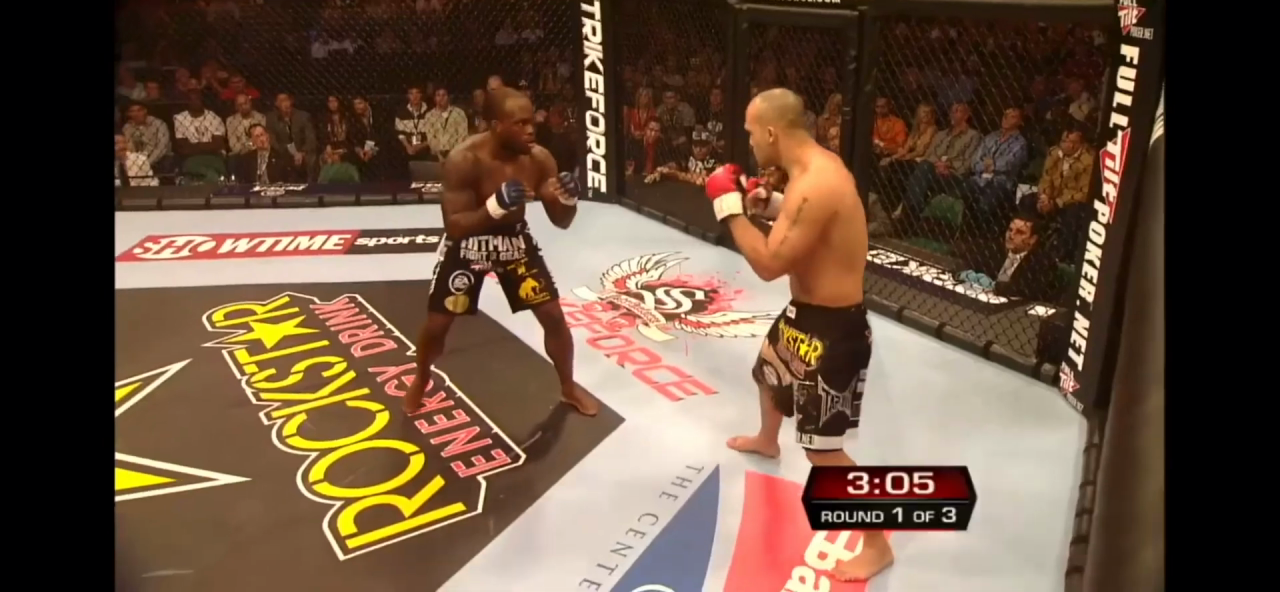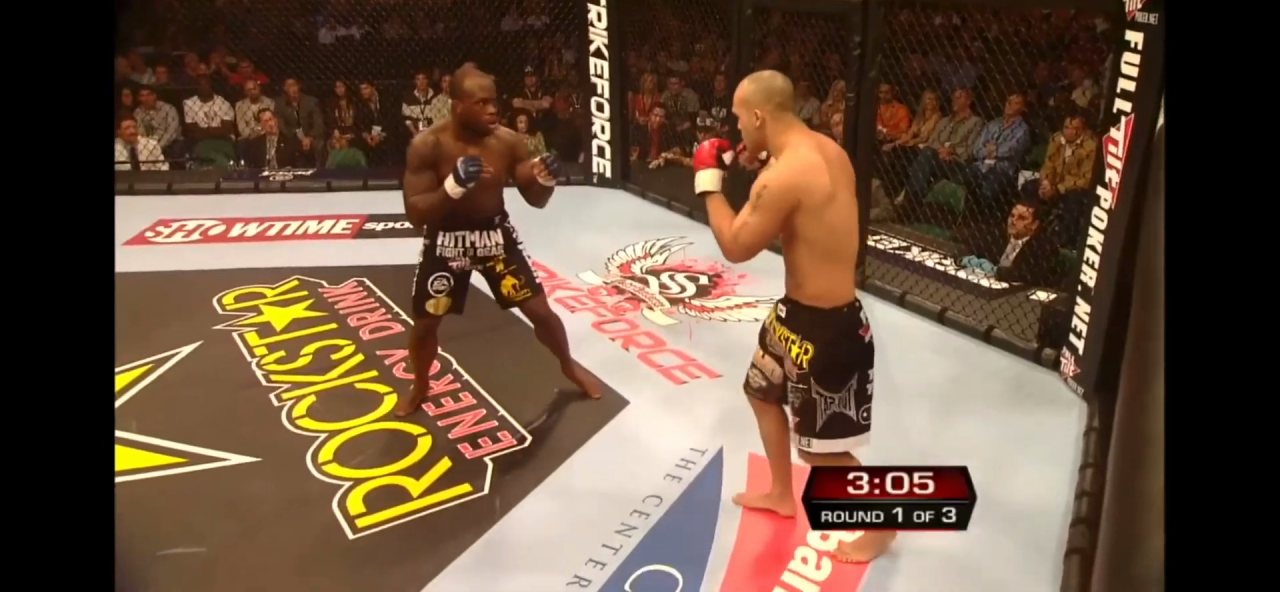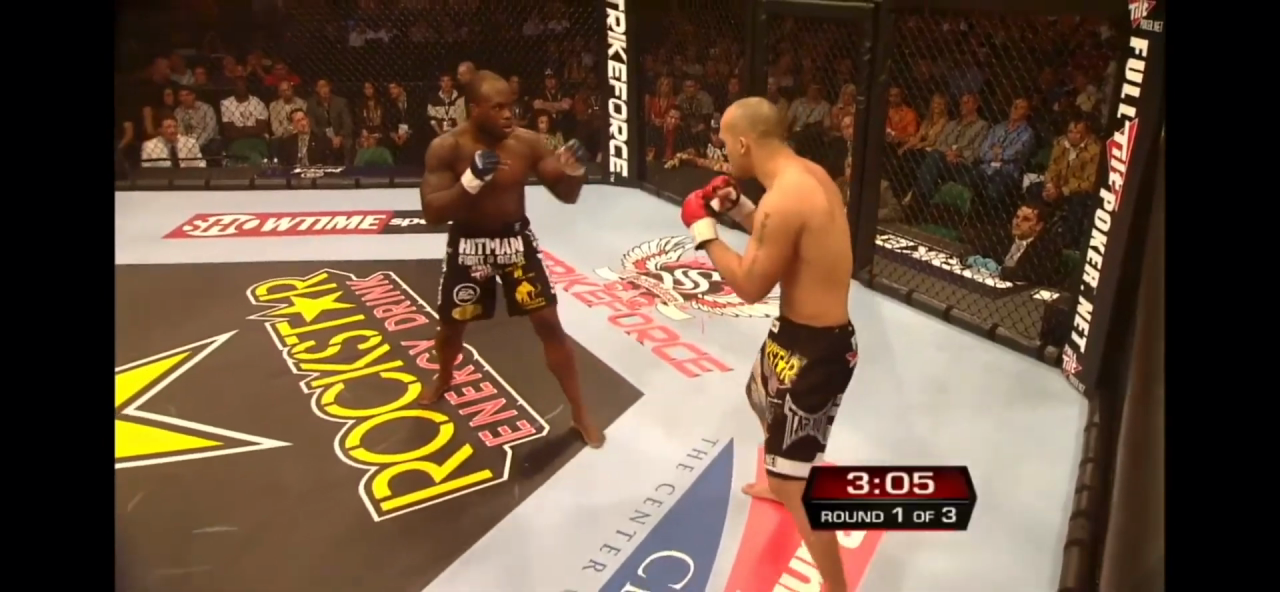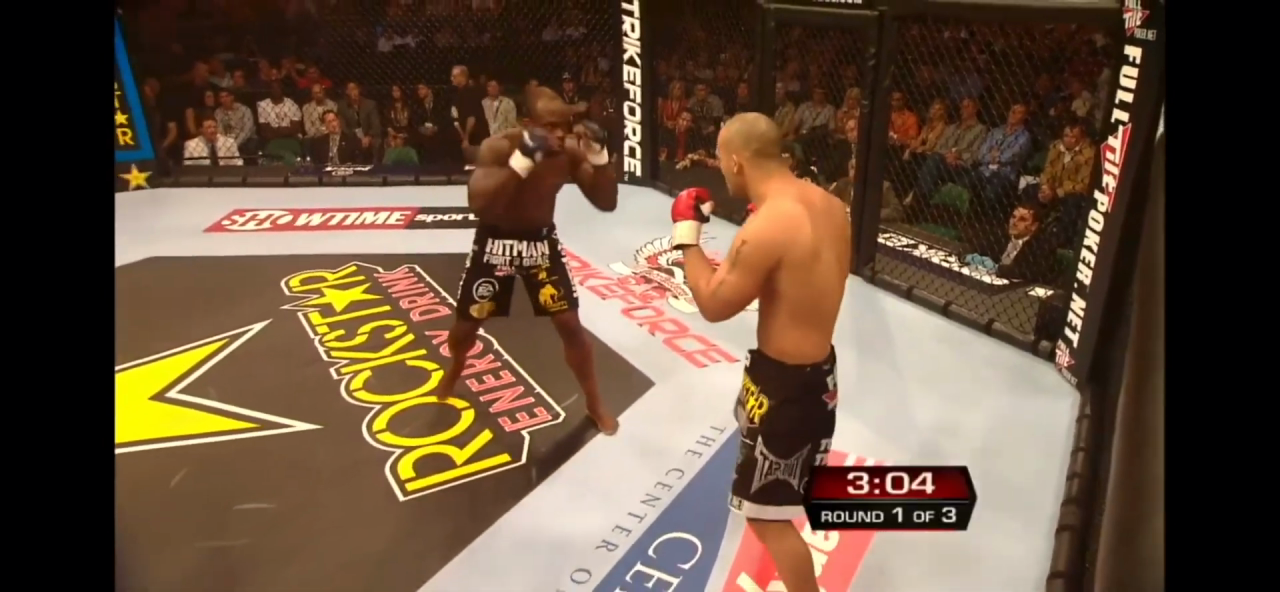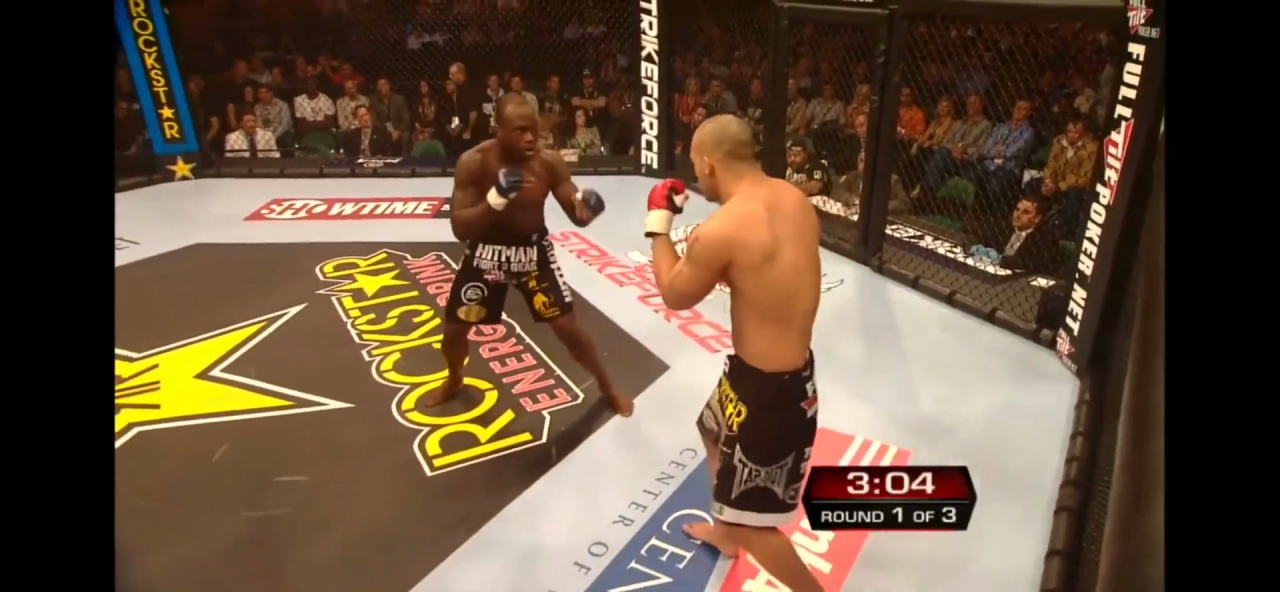
dt=0.3s
person 1, frame 1
left shoulder: (813, 188)
right shoulder: (820, 167)
left elbow: (768, 264)
left wrist: (728, 205)
right wrist: (769, 203)
left hip: (831, 327)
right hip: (807, 313)
left knee: (820, 447)
right knee: (770, 379)
left ankle: (877, 546)
right ankle: (767, 440)
person 1, frame 2
left shoulder: (785, 176)
right shoulder: (825, 149)
left elbow: (735, 247)
left wrist: (708, 181)
right wrist: (765, 167)
left hip: (823, 325)
right hip: (801, 309)
left knee: (821, 449)
right knee: (761, 392)
left ankle: (879, 528)
right ankle: (782, 494)
person 1, frame 3
left shoulder: (784, 200)
right shoulder: (808, 174)
left elbow: (750, 285)
left wrist: (703, 230)
right wrist: (739, 209)
left hip: (814, 347)
right hip: (800, 334)
left knee: (795, 481)
right knee: (769, 405)
right ankle: (778, 482)
person 1, frame 4
left shoulder: (764, 231)
right shoulder: (826, 203)
left elbow: (714, 306)
left wrist: (686, 234)
left hip: (787, 380)
right hip: (813, 366)
left knee: (766, 517)
right knee: (753, 426)
right ankle: (795, 482)
person 1, frame 5
left shoulder: (721, 230)
right shoulder: (794, 200)
left elbow: (674, 296)
left wrist: (658, 223)
right wrist: (724, 195)
left hip: (766, 389)
right hip: (789, 371)
left knee: (744, 522)
right knee: (715, 434)
right ankle: (721, 529)
person 2, frame 1
left shoulder: (539, 158)
right shoulder: (464, 159)
left elbow: (561, 220)
right elbow: (455, 228)
left wrist: (567, 198)
right wrist: (498, 204)
left hip: (514, 238)
right hip: (468, 243)
left knee: (553, 316)
right knee: (436, 326)
left ankle: (568, 387)
right ankle: (418, 389)
person 2, frame 2
left shoulder: (507, 141)
right shoulder: (427, 145)
left elbow: (536, 200)
right elbow: (416, 214)
left wrist: (546, 178)
right wrist: (455, 183)
left hip: (495, 232)
right hip: (445, 239)
left knee: (540, 311)
right knee: (425, 323)
left ankle: (570, 368)
right ankle: (420, 389)
person 2, frame 3
left shoulder: (527, 142)
right shoulder: (446, 148)
left elbow: (567, 195)
right elbow: (432, 213)
left wrist: (574, 169)
right wrist: (473, 178)
left hip: (516, 239)
right hip: (468, 243)
left knee: (549, 324)
right knee: (451, 327)
left ankle: (579, 413)
right ankle: (444, 377)
person 2, frame 4
left shoulder: (570, 153)
right shoulder: (496, 148)
left elbow: (607, 203)
right elbow: (480, 204)
left wrist: (598, 153)
right wrist: (523, 158)
left hip: (542, 242)
right hip: (495, 243)
left knee: (569, 325)
right knee: (465, 326)
left ankle: (594, 404)
right ankle: (456, 367)
person 2, frame 5
left shoulder: (549, 163)
right shoulder: (473, 163)
left elbow: (579, 213)
right elbow: (462, 229)
left wrist: (586, 205)
right wrist: (499, 196)
left hip: (534, 248)
right hip: (487, 248)
left knee: (568, 329)
right knee: (455, 328)
left ankle: (606, 386)
right ankle: (454, 380)
